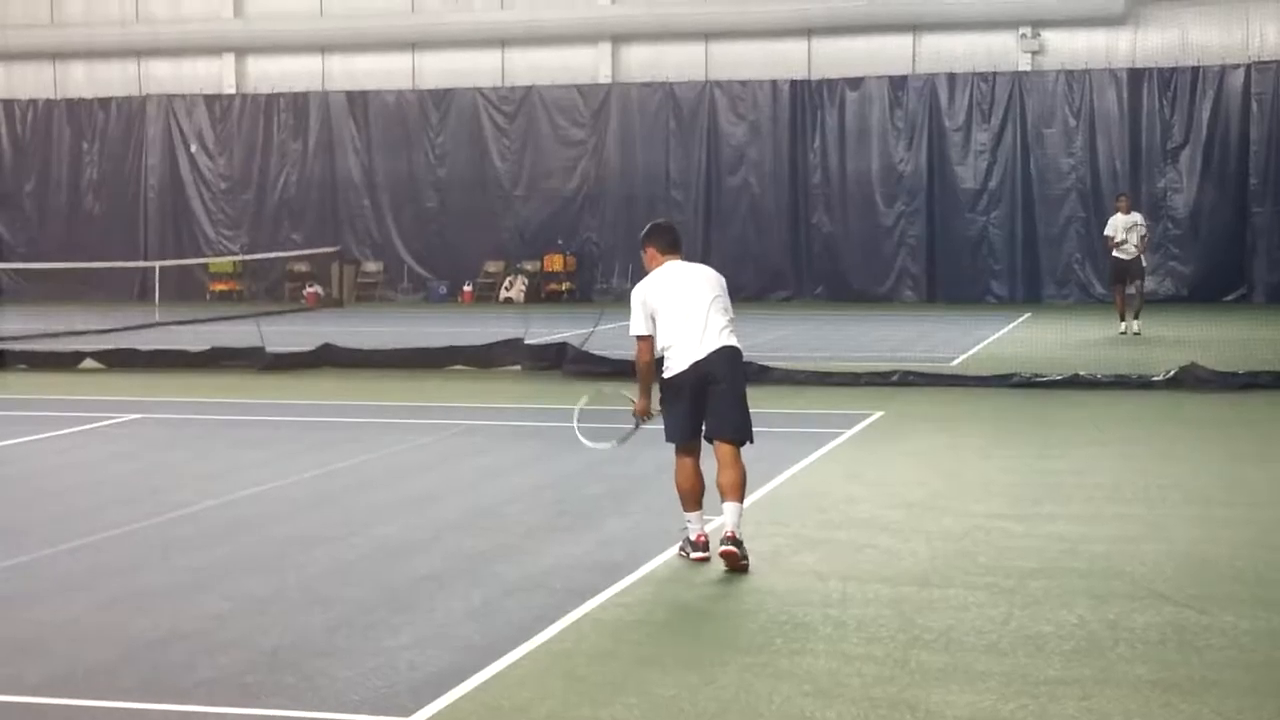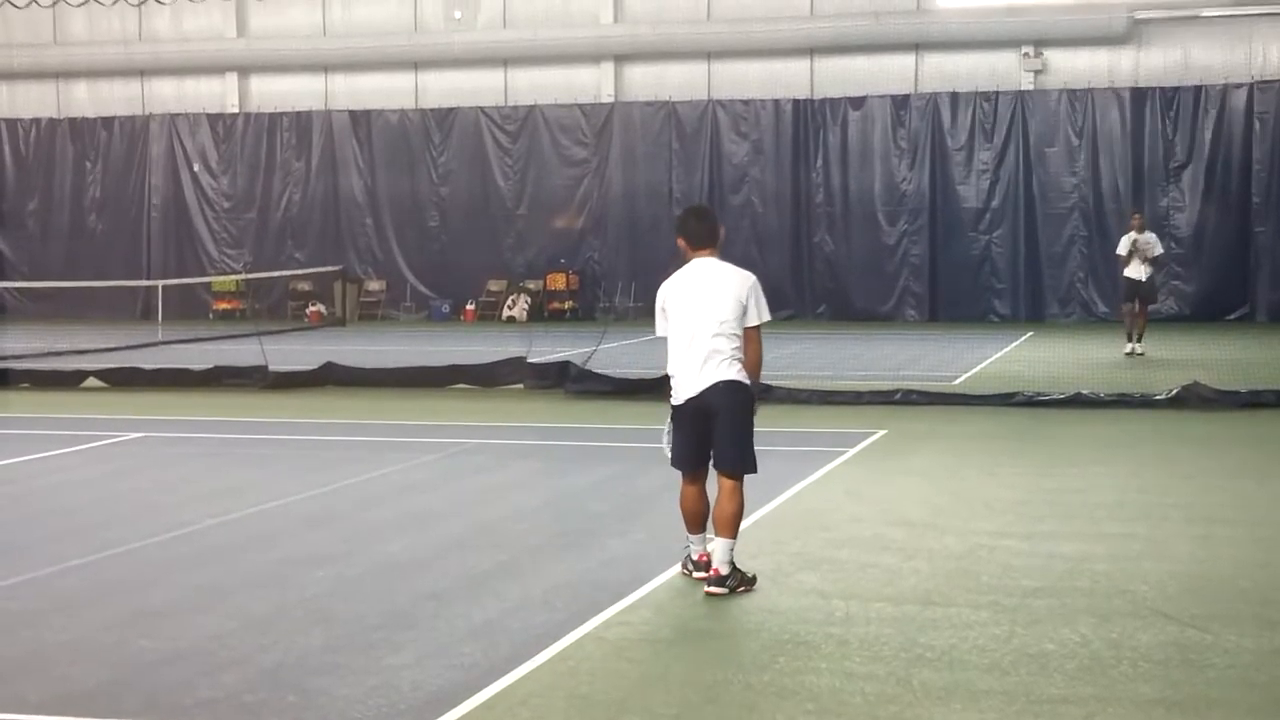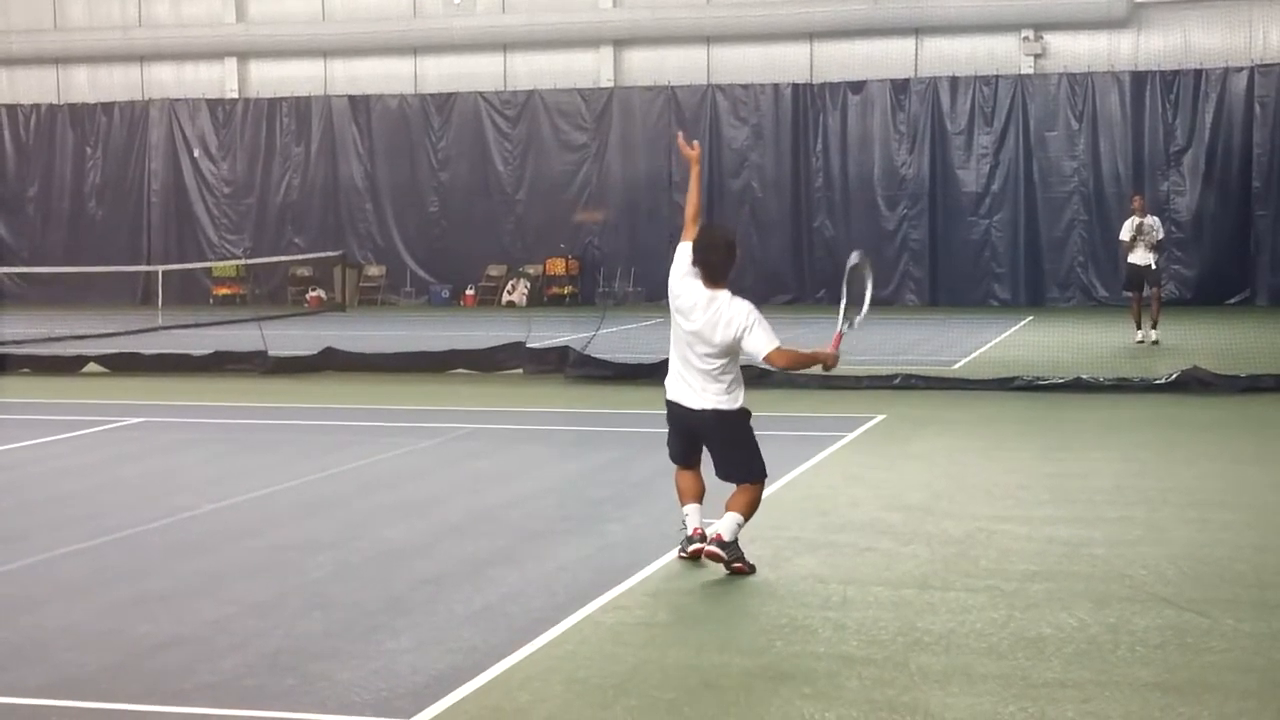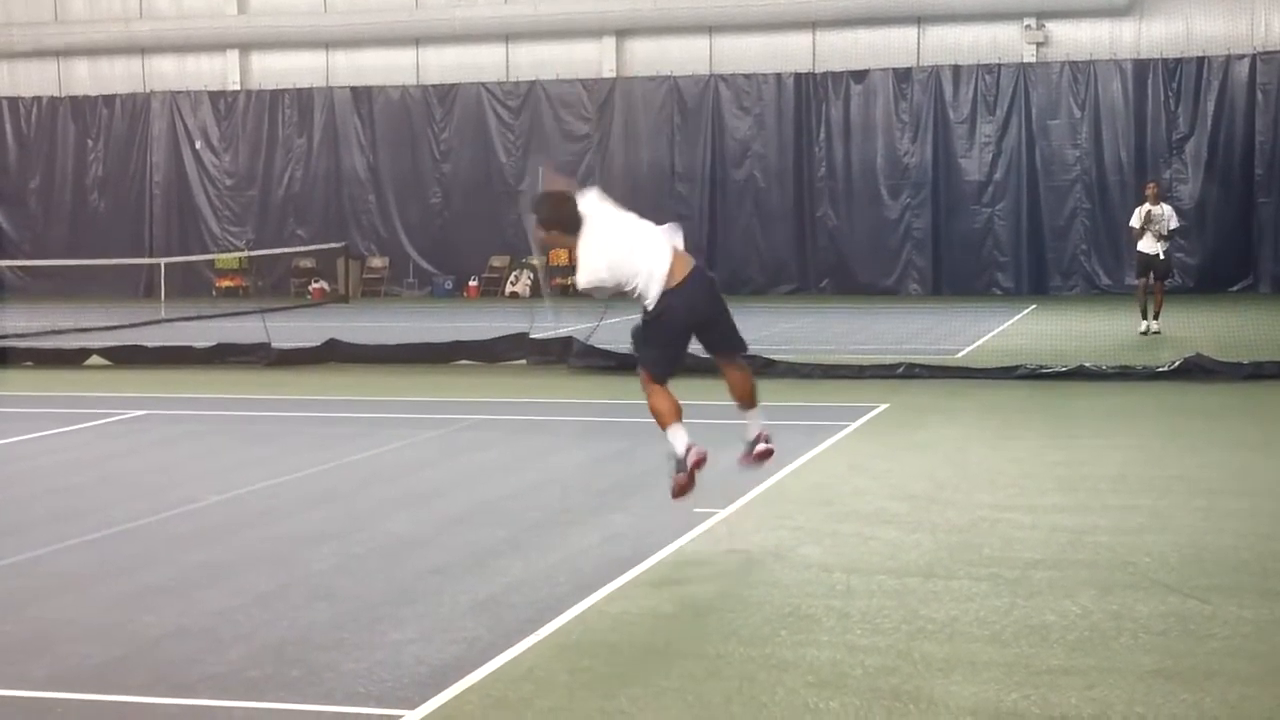
dt=0.7s
person 1, frame 1
left shoulder: (645, 288)
right shoulder: (712, 274)
left elbow: (645, 355)
left wrist: (644, 397)
left hip: (681, 368)
right hip: (724, 357)
left knee: (686, 453)
right knee: (728, 450)
left ankle: (696, 535)
right ankle: (731, 532)
person 1, frame 2
left shoulder: (669, 288)
right shoulder: (743, 279)
right elbow: (752, 346)
right wrist: (750, 388)
left hip: (685, 392)
right hip: (729, 387)
left knee: (692, 478)
right knee: (730, 480)
left ankle: (698, 556)
right ankle: (721, 569)
person 1, frame 3
left shoulder: (680, 285)
right shoulder: (741, 313)
left elbow: (690, 223)
right elbow: (779, 358)
left wrist: (695, 167)
right wrist: (823, 357)
left hip: (679, 402)
right hip: (722, 410)
left knee: (686, 467)
right knee: (750, 483)
left ankle: (694, 531)
right ankle: (723, 536)
person 1, frame 4
left shoulder: (589, 269)
right shoulder: (592, 206)
left hip: (670, 304)
right hip: (696, 279)
left knee: (653, 382)
right knee: (732, 363)
left ankle: (684, 451)
right ankle: (757, 435)
